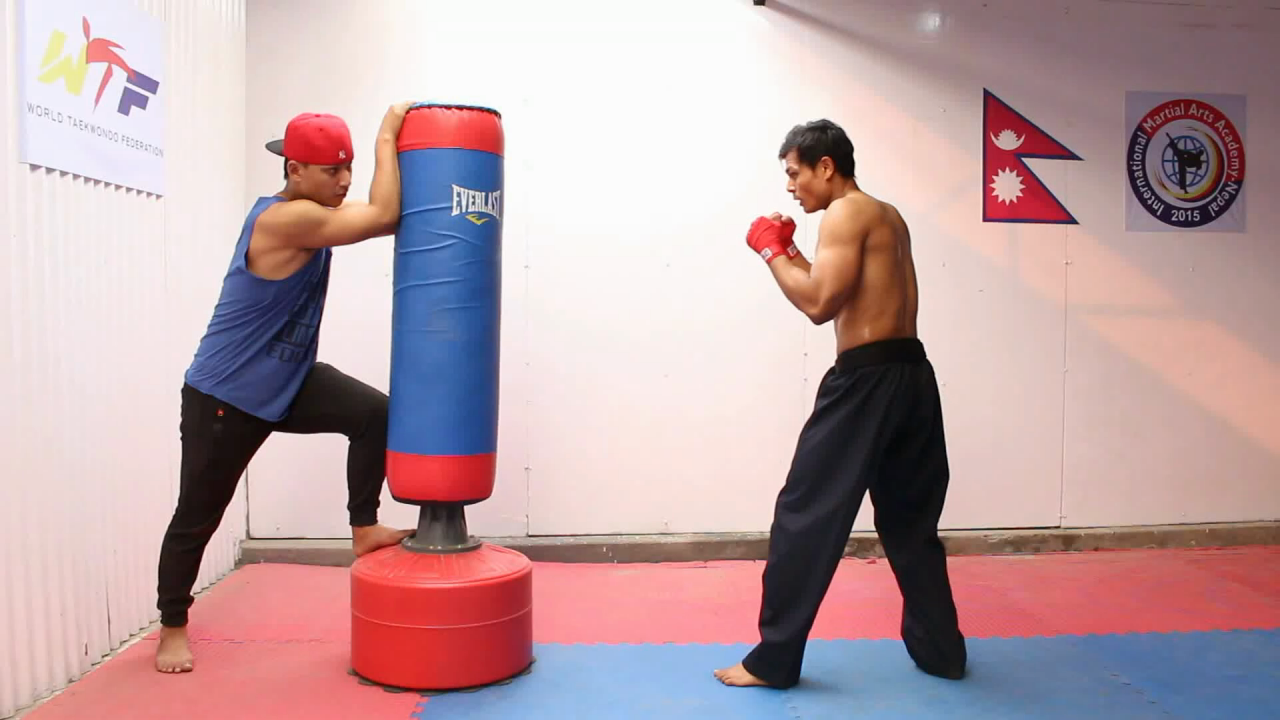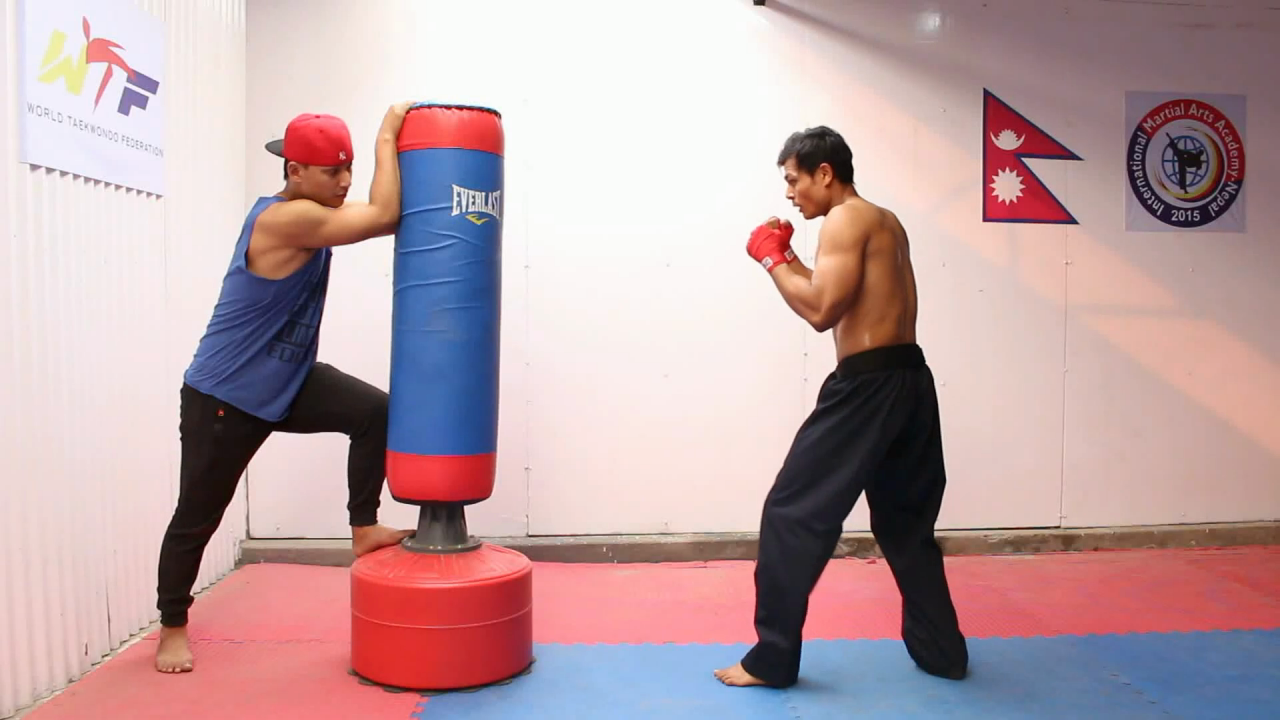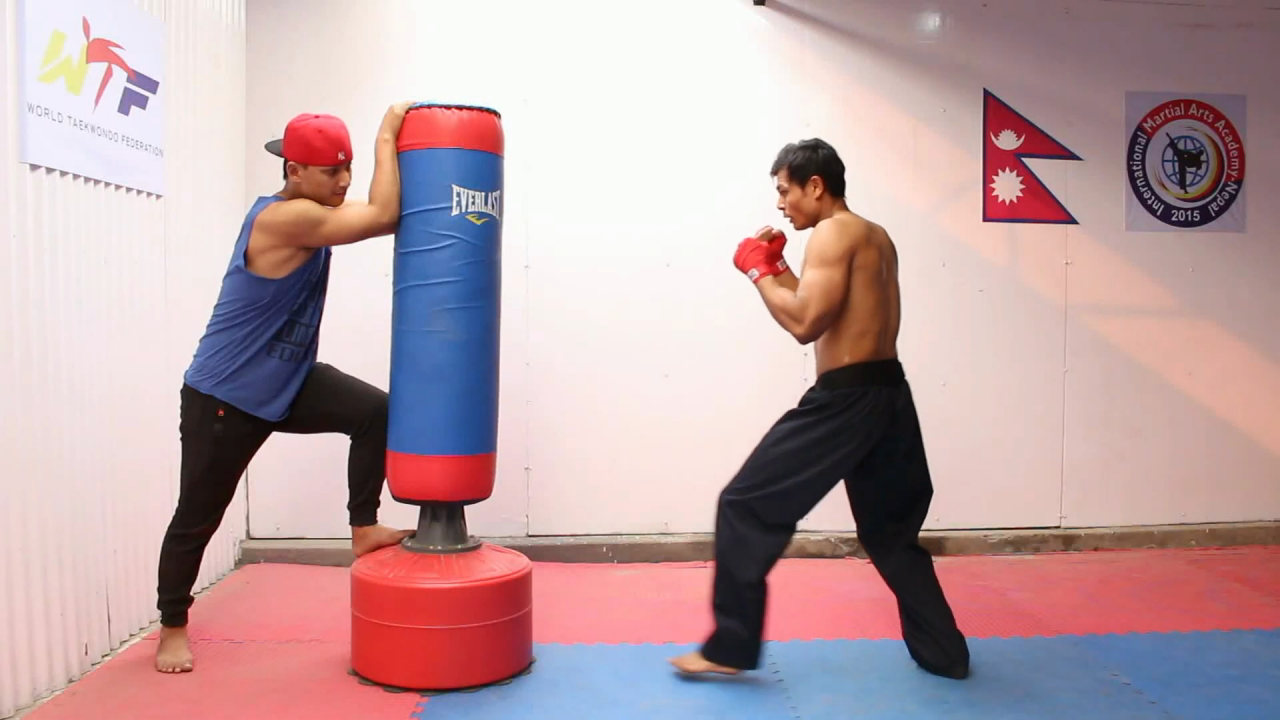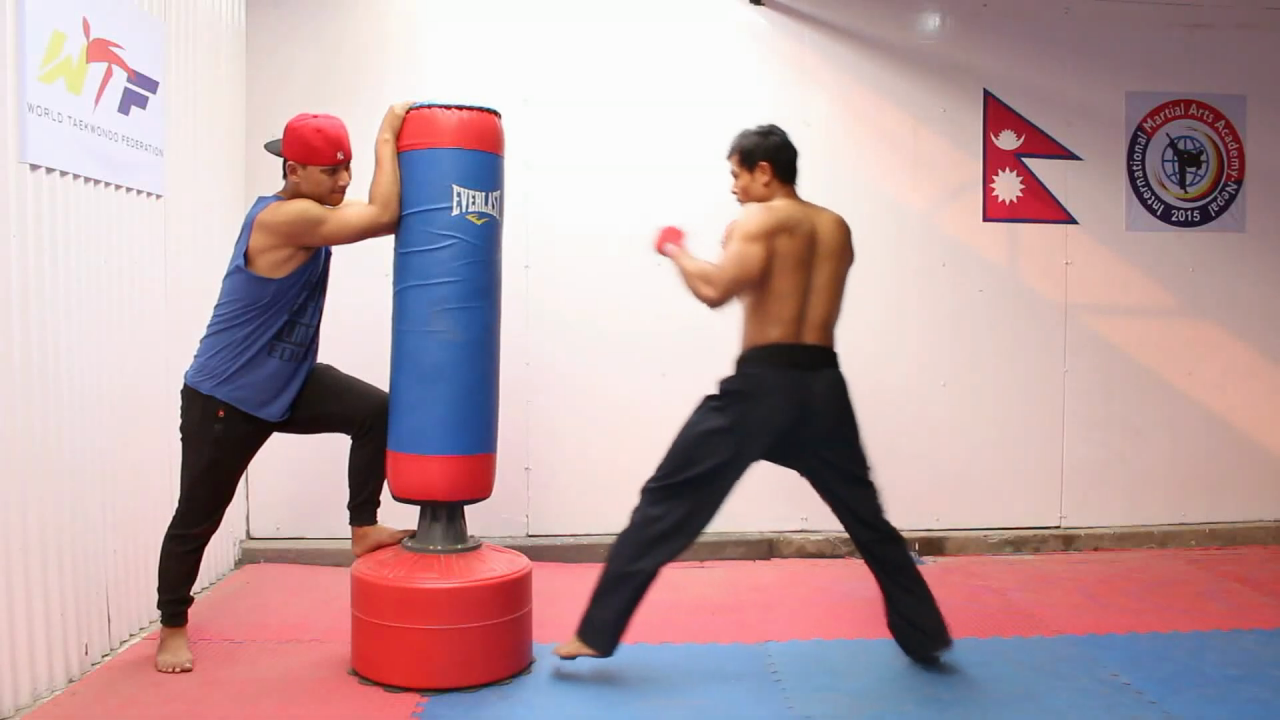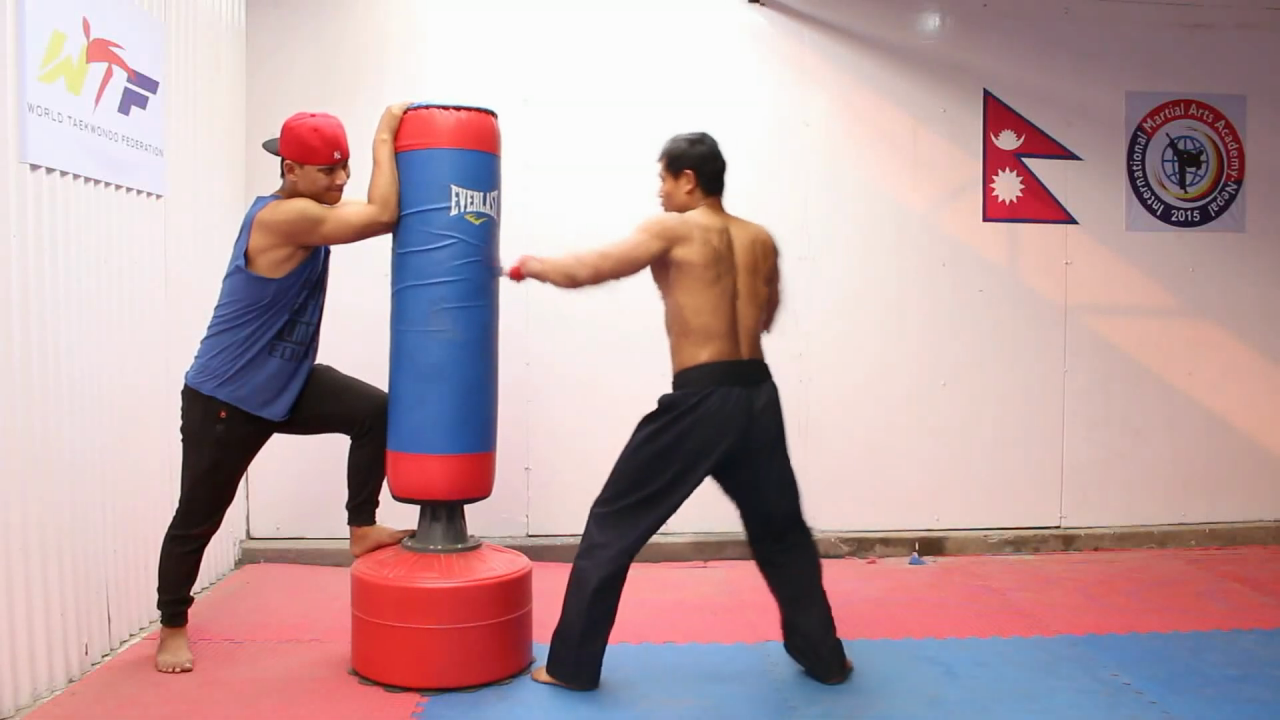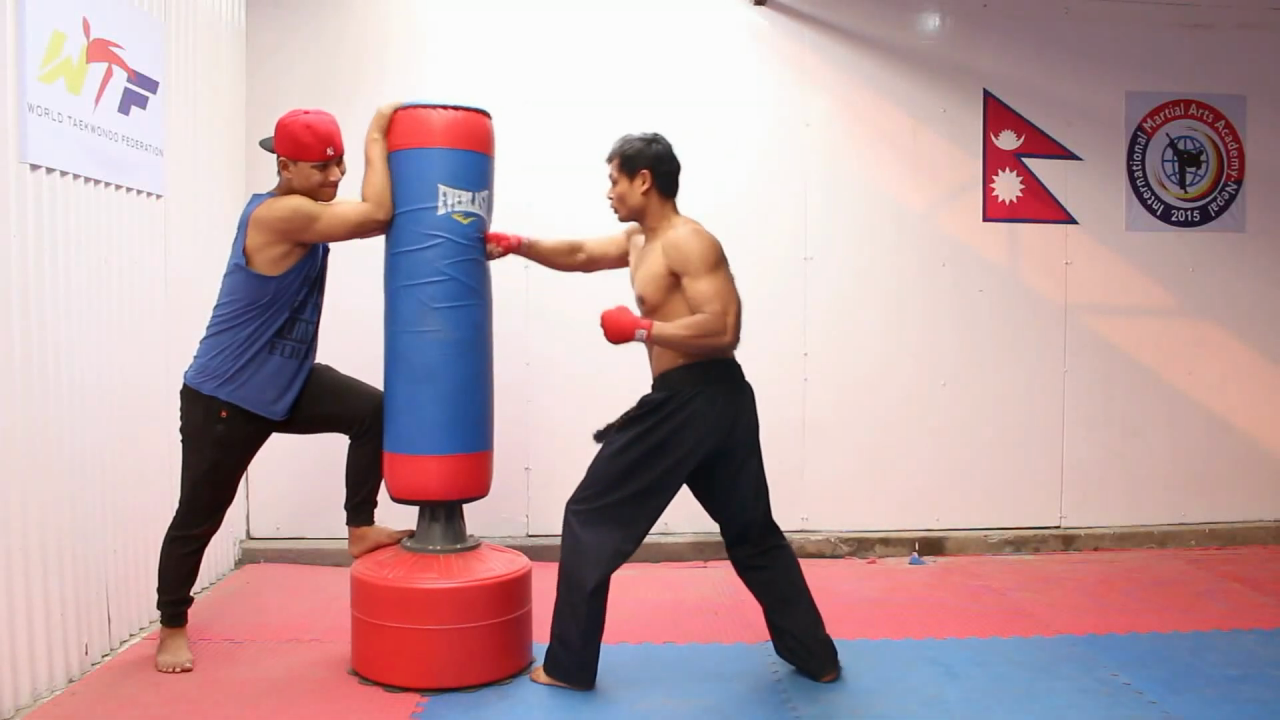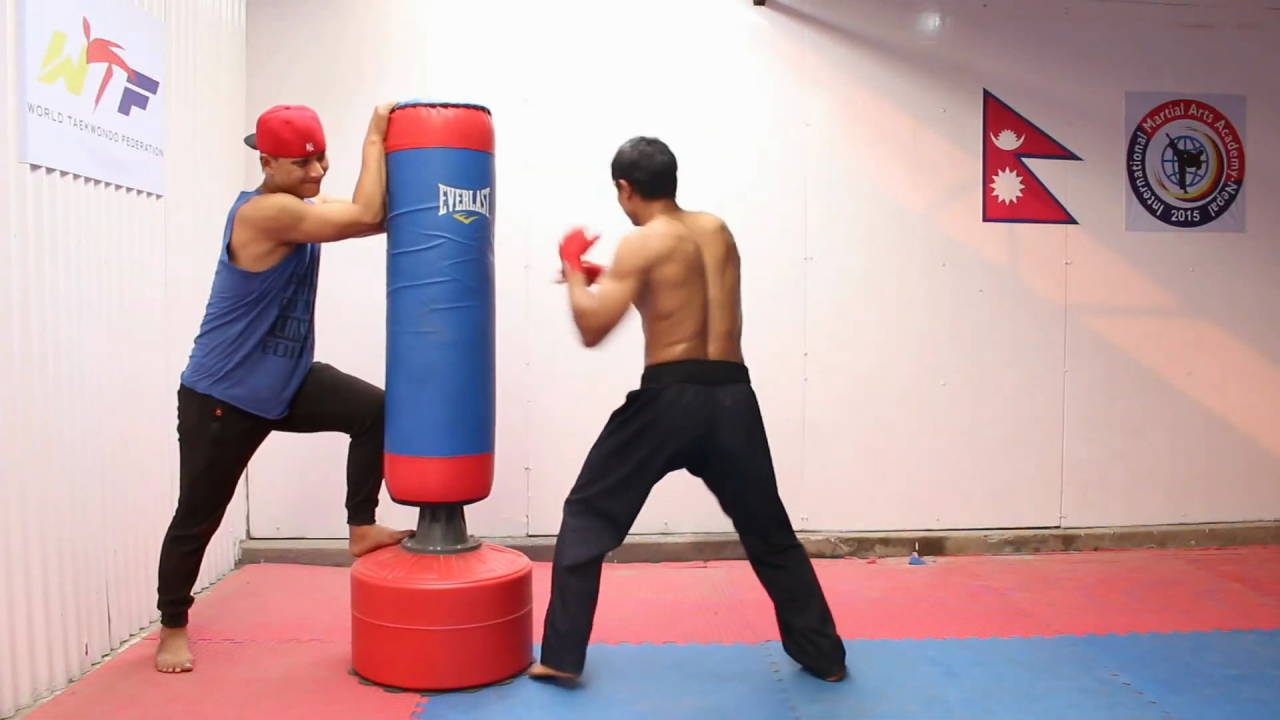
dt=0.7s
person 1, frame 1
left shoulder: (314, 212)
right shoulder: (284, 219)
left elbow: (384, 218)
right elbow: (381, 216)
right wrist: (389, 136)
left hip: (288, 382)
right hip: (224, 395)
left knee: (373, 414)
right knee: (198, 516)
left ankle: (363, 530)
right ankle: (173, 628)
person 1, frame 2
left shoulder: (314, 213)
right shoulder: (284, 219)
left elbow: (384, 217)
right elbow: (381, 216)
right wrist: (388, 137)
left hip: (289, 382)
right hip: (223, 396)
left knee: (376, 412)
right knee: (198, 516)
left ankle: (363, 529)
right ankle: (172, 628)
person 1, frame 3
left shoulder: (313, 211)
right shoulder: (283, 218)
left elbow: (386, 217)
right elbow: (381, 216)
right wrist: (387, 136)
left hip: (288, 382)
right hip: (223, 396)
left knee: (376, 411)
right knee: (198, 516)
left ankle: (363, 529)
right ankle: (173, 628)
person 1, frame 4
left shoulder: (314, 212)
right shoulder: (282, 218)
left elbow: (384, 216)
right elbow: (380, 216)
right wrist: (387, 136)
left hip: (288, 383)
right hip: (223, 396)
left knee: (376, 411)
right knee: (198, 518)
left ankle: (363, 529)
right ankle: (172, 628)
person 1, frame 5
left shoulder: (313, 210)
right shoulder: (281, 217)
left elbow: (380, 214)
right elbow: (380, 217)
right wrist: (386, 136)
left hip: (288, 383)
right hip: (225, 396)
left knee: (375, 412)
right knee: (199, 517)
left ankle: (362, 530)
right ankle: (172, 628)
person 1, frame 6
left shoulder: (309, 210)
right shoulder: (278, 214)
left elbow: (377, 217)
right elbow: (375, 214)
right wrist: (375, 138)
left hip: (288, 383)
right hip: (223, 396)
left knee: (373, 412)
right knee: (198, 517)
left ankle: (360, 529)
right ankle: (172, 629)
person 1, frame 7
left shoulder: (303, 205)
right shoulder: (264, 212)
left elbow: (374, 217)
right elbow: (364, 217)
right wrist: (374, 139)
left hip: (287, 381)
right hip: (221, 394)
left knee: (373, 409)
right knee: (198, 517)
left ankle: (361, 528)
right ankle: (173, 628)
person 2, frame 1
left shoulder: (845, 213)
right shoulder: (888, 216)
left elbow: (820, 304)
left wrist: (770, 252)
right wrist: (791, 252)
left hip: (868, 380)
right hip: (909, 376)
left knee: (806, 513)
right knee: (910, 519)
left ankle: (775, 658)
right ankle: (940, 649)
person 2, frame 2
left shoulder: (845, 219)
right shoulder: (886, 222)
left elbow: (821, 311)
left wrist: (771, 260)
right wrist: (788, 257)
left hip: (869, 385)
right hip: (908, 382)
left knee: (792, 513)
right knee: (907, 523)
left ankle: (773, 658)
right ankle: (941, 650)
person 2, frame 3
left shoulder: (832, 234)
right shoulder: (876, 237)
left elbow: (805, 324)
left wrist: (757, 271)
right wrist: (779, 268)
left hip: (846, 401)
right hip: (888, 397)
left knee: (746, 507)
right knee: (893, 532)
left ankle: (731, 646)
right ankle: (943, 651)
person 2, frame 4
left shoulder: (761, 220)
right shoulder: (836, 228)
left elbow: (714, 290)
left wrist: (674, 249)
left hip: (762, 384)
right hip: (821, 384)
left knee: (667, 502)
right knee: (864, 511)
left ankle: (597, 633)
right ankle: (922, 634)
person 2, frame 5
left shoulder: (670, 232)
right shoulder: (761, 240)
left elbow: (586, 270)
left wrist: (527, 265)
left hip: (698, 403)
right hip: (756, 397)
left knee: (613, 524)
right knee: (781, 531)
left ankle: (572, 664)
right ankle: (824, 656)
person 2, frame 6
left shoulder: (689, 242)
right shoulder: (639, 239)
left elbow: (723, 329)
right elbow: (580, 254)
left wrist: (639, 329)
right wrist: (519, 245)
left hip: (689, 403)
right hip: (720, 402)
left knee: (591, 521)
right knee: (754, 535)
left ankle: (568, 666)
right ankle: (816, 656)
person 2, frame 7
left shoulder: (643, 243)
right shoulder: (717, 230)
left elbow: (593, 329)
left wrist: (574, 266)
right wrist: (602, 273)
left hip: (669, 398)
right hip: (732, 396)
left knee: (587, 517)
right knee: (769, 532)
left ankle: (562, 655)
right ankle: (824, 654)
